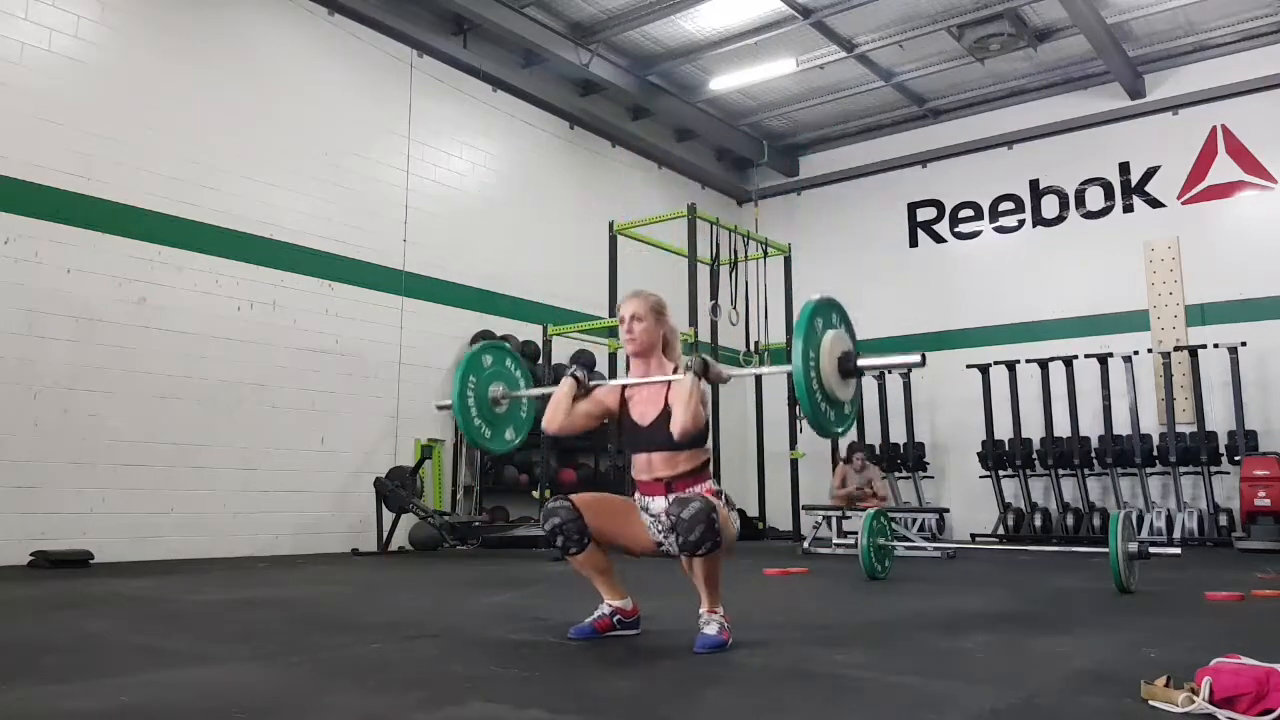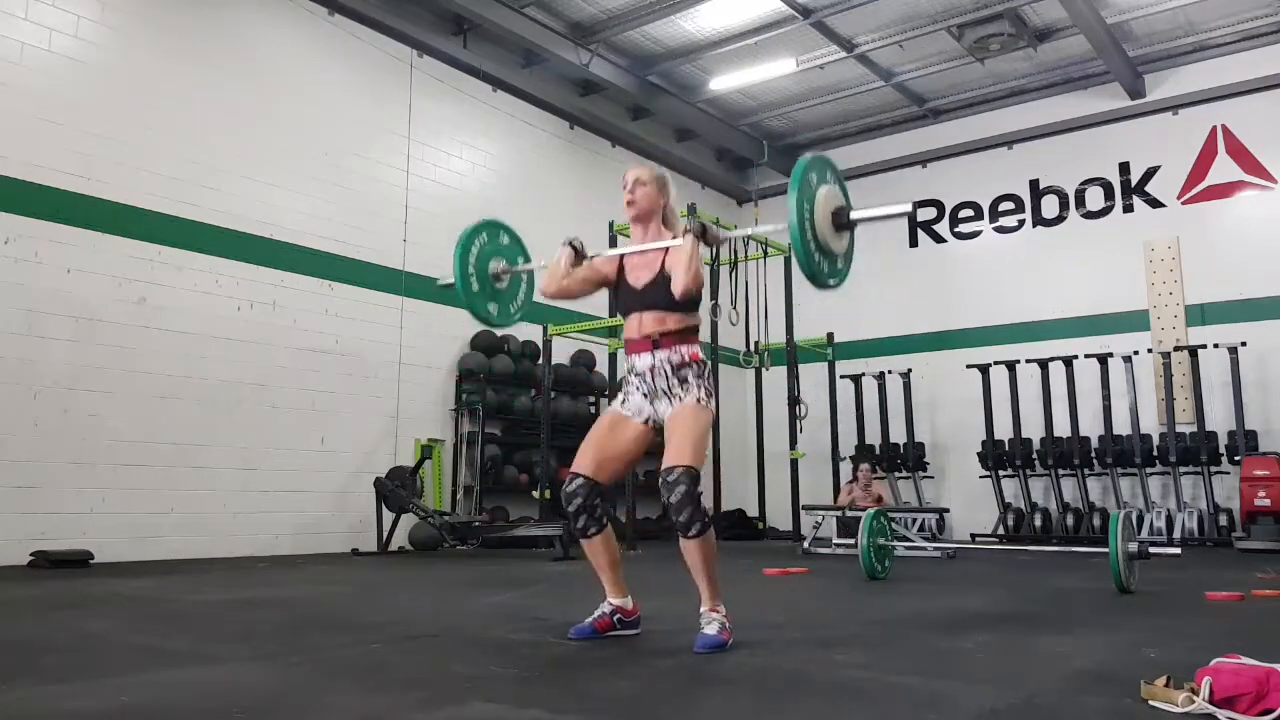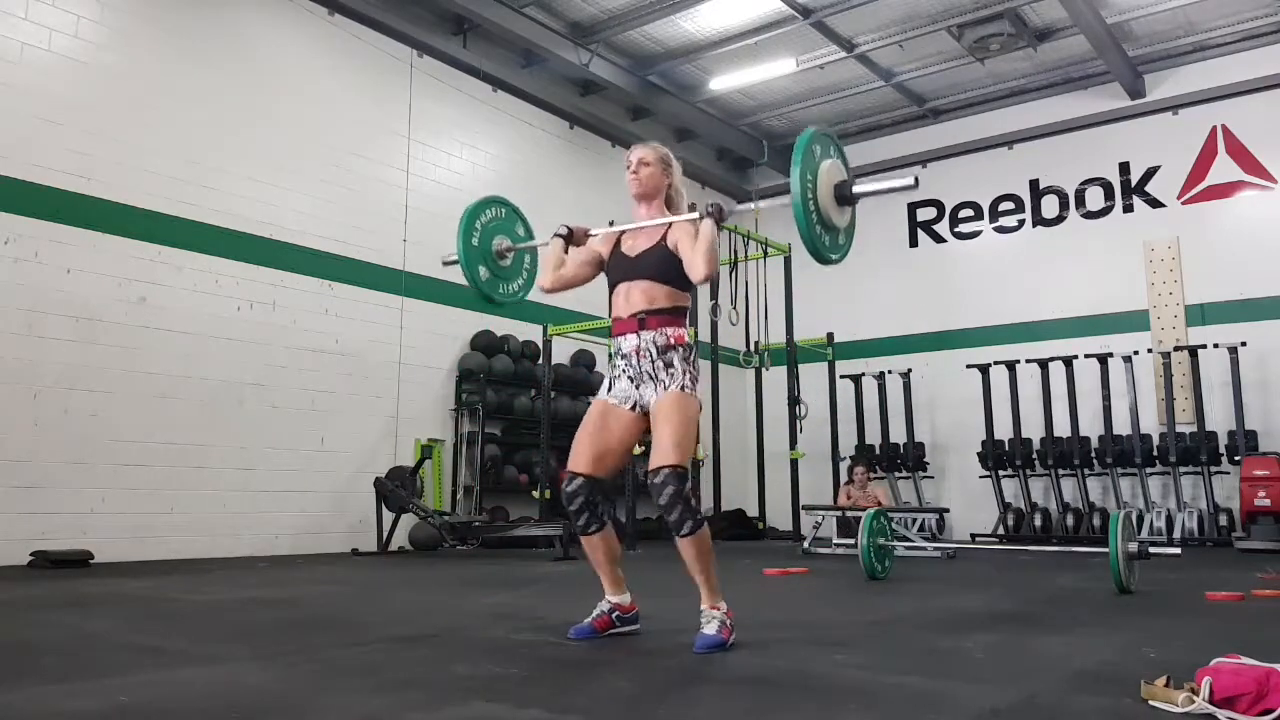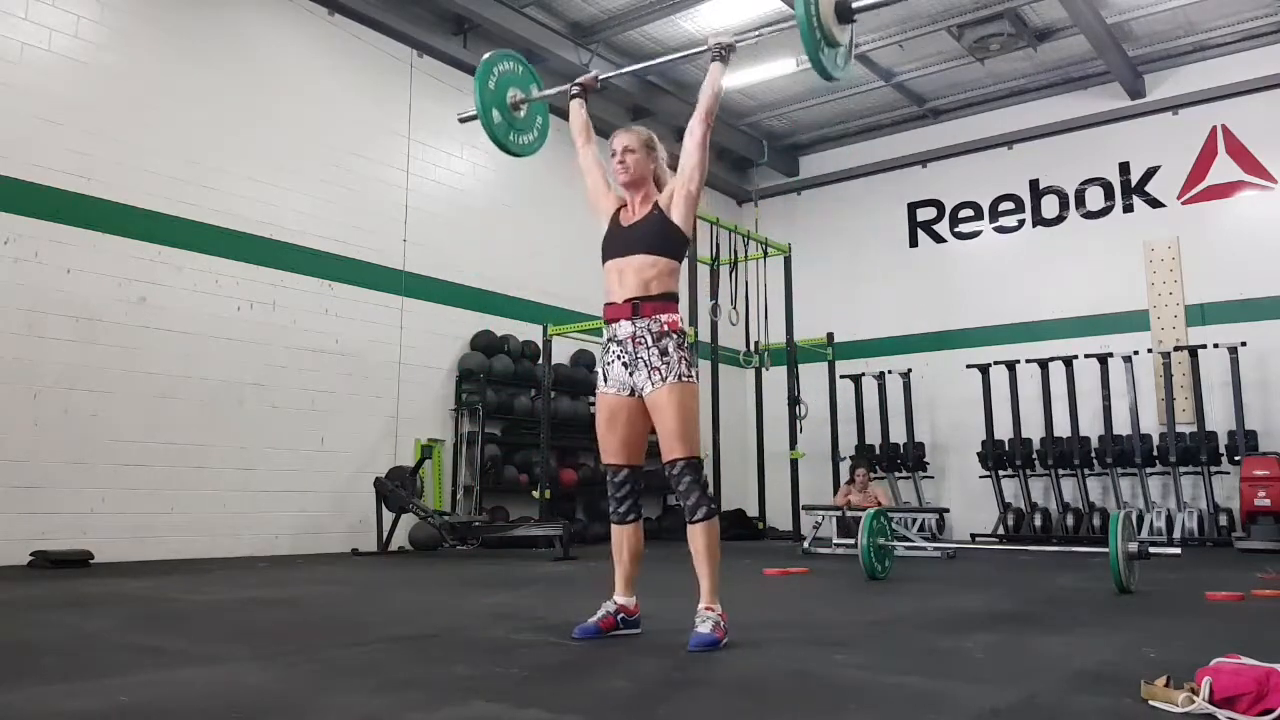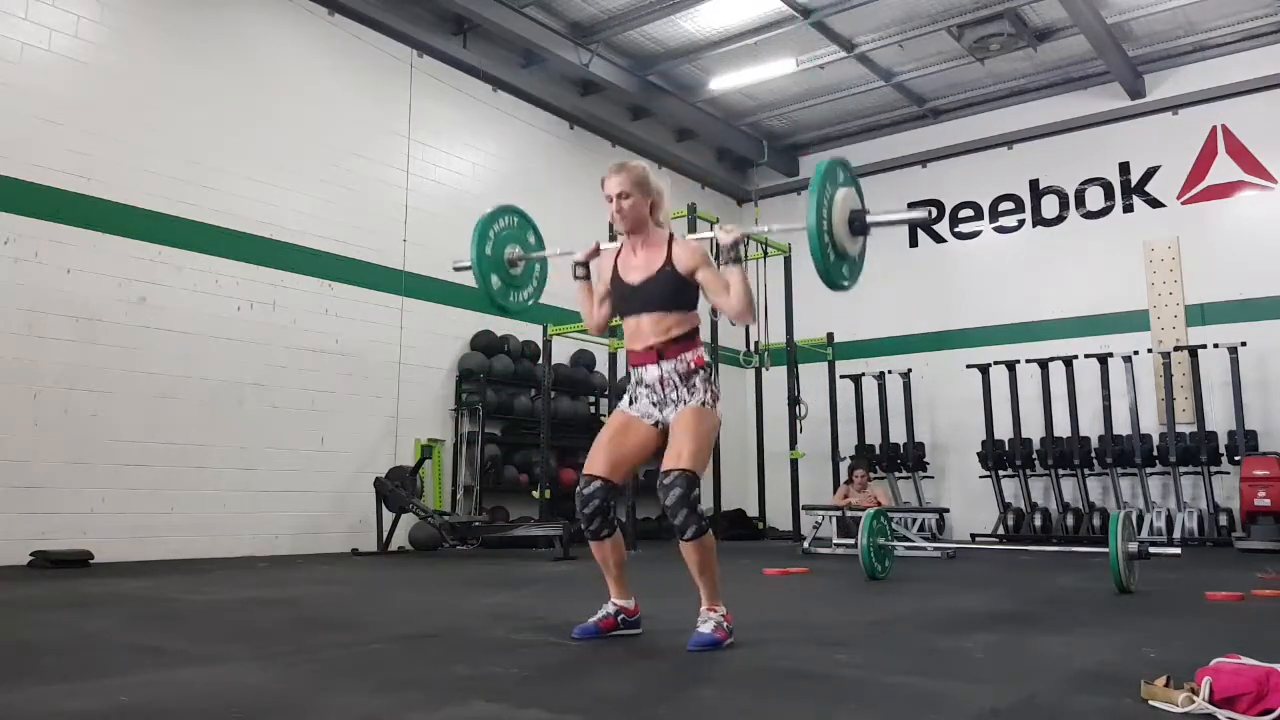
dt=0.5s
person 1, frame 1
left shoulder: (683, 382)
right shoulder: (615, 394)
left elbow: (683, 427)
right elbow: (554, 424)
left wrist: (695, 374)
right wrist: (572, 381)
left hip: (699, 505)
right hip: (646, 512)
left knee: (692, 515)
right knee: (559, 515)
left ankle: (712, 614)
right ankle: (619, 607)
person 1, frame 2
left shoulder: (678, 250)
right shoulder: (614, 261)
left elbow: (684, 288)
right elbow: (552, 288)
left wrist: (692, 237)
right wrist: (570, 254)
left hip: (685, 386)
right hip: (636, 388)
left knee: (678, 487)
right knee: (578, 489)
left ankle: (714, 611)
right ankle: (619, 605)
person 1, frame 3
left shoulder: (681, 230)
right shoulder: (610, 240)
left elbow: (702, 272)
right elbow: (549, 282)
left wrist: (709, 222)
right wrist: (562, 240)
left hip: (668, 362)
right hip: (623, 366)
left knee: (667, 486)
right knee: (577, 487)
left ankle: (715, 610)
right ankle: (619, 603)
person 1, frame 4
left shoulder: (675, 200)
right shoulder: (611, 207)
left elbow: (701, 122)
right elbow: (584, 145)
left wrist: (717, 63)
right wrist: (578, 95)
left hip: (661, 342)
right hip: (616, 347)
left knee: (684, 477)
right knee: (619, 483)
left ankle: (710, 610)
right ankle: (623, 603)
person 1, frame 5
left shoulder: (684, 252)
right shoulder: (610, 261)
left elbow: (741, 312)
right elbow: (595, 322)
left wrist: (731, 253)
right wrist: (582, 271)
left hip: (687, 385)
right hip: (641, 389)
left knee: (676, 491)
right knee: (590, 494)
left ankle: (714, 610)
right ankle: (622, 605)
